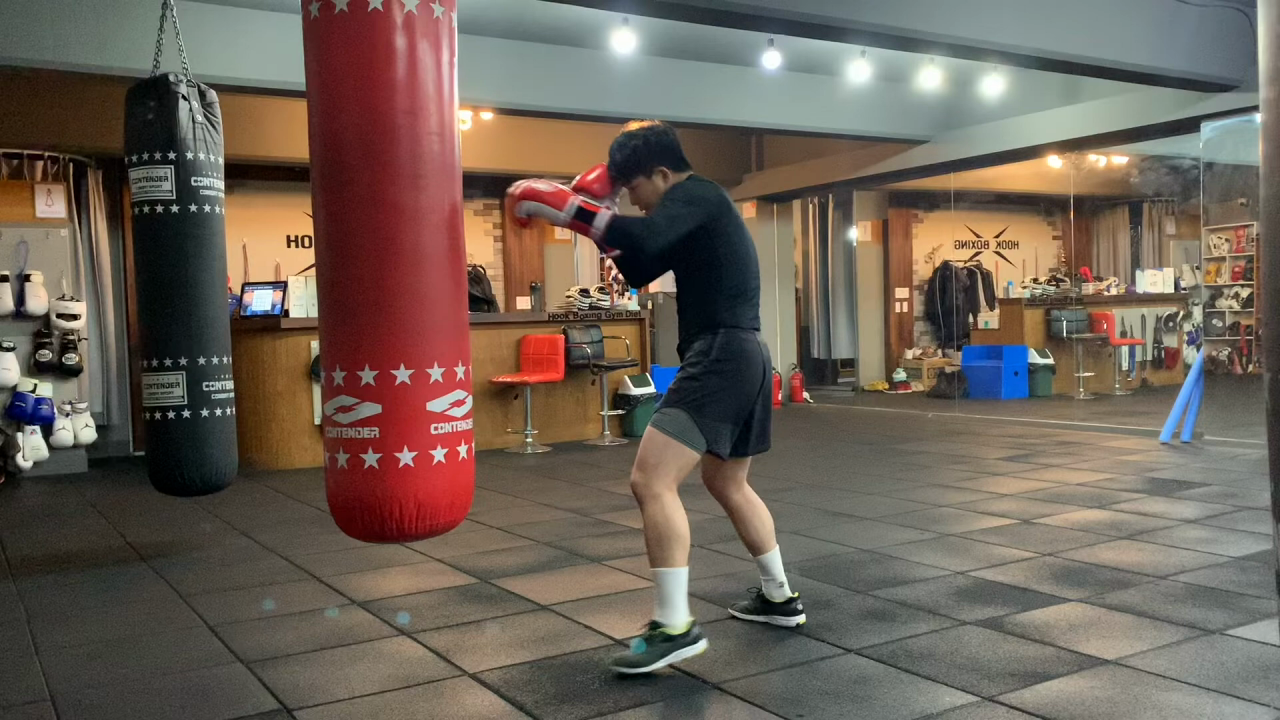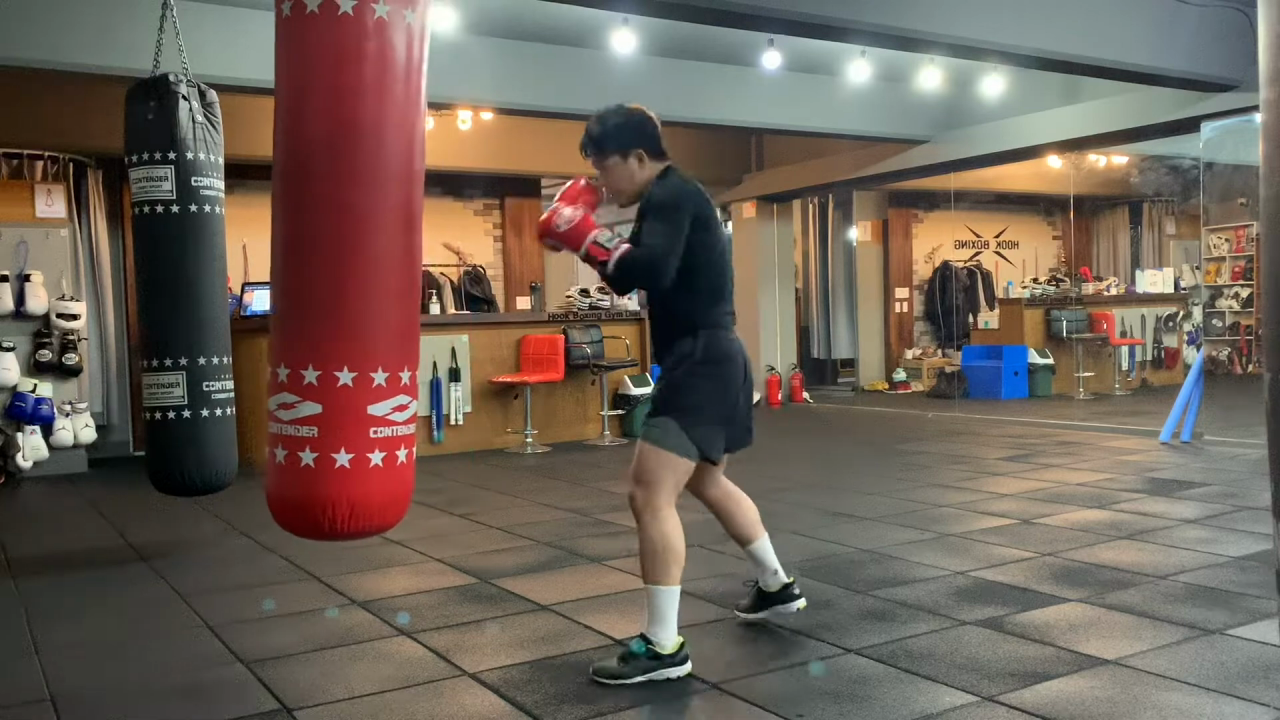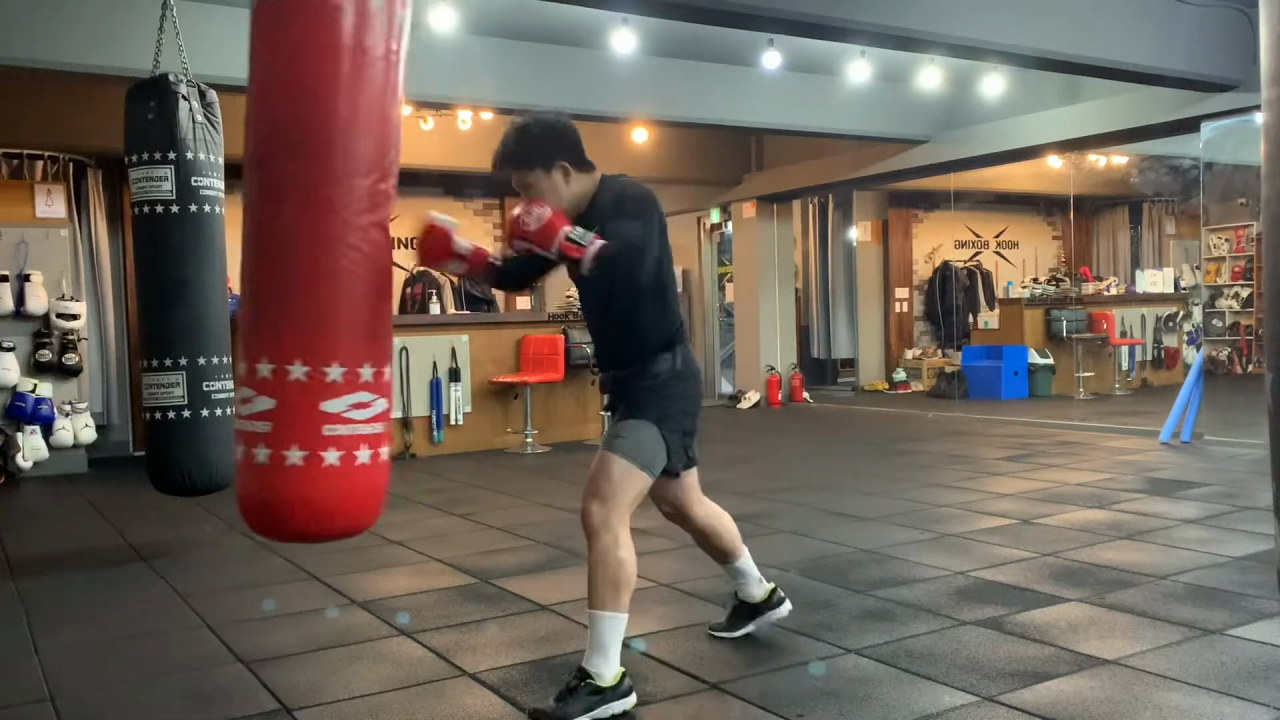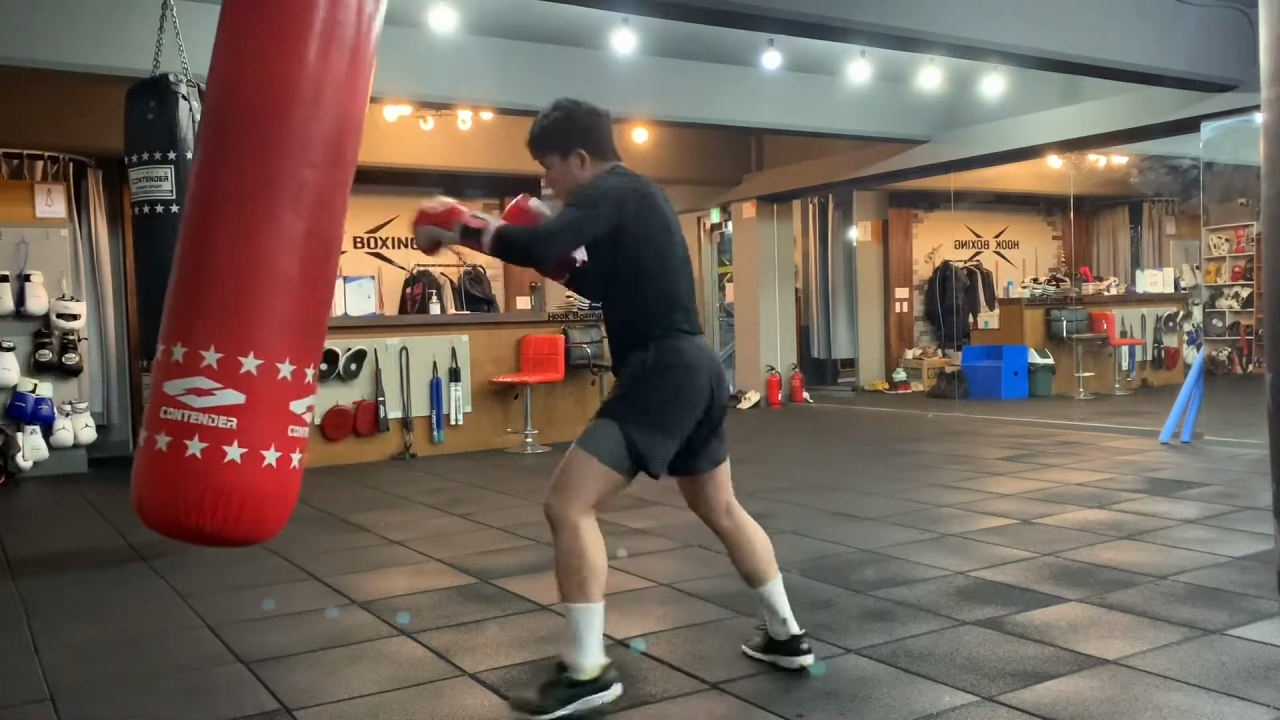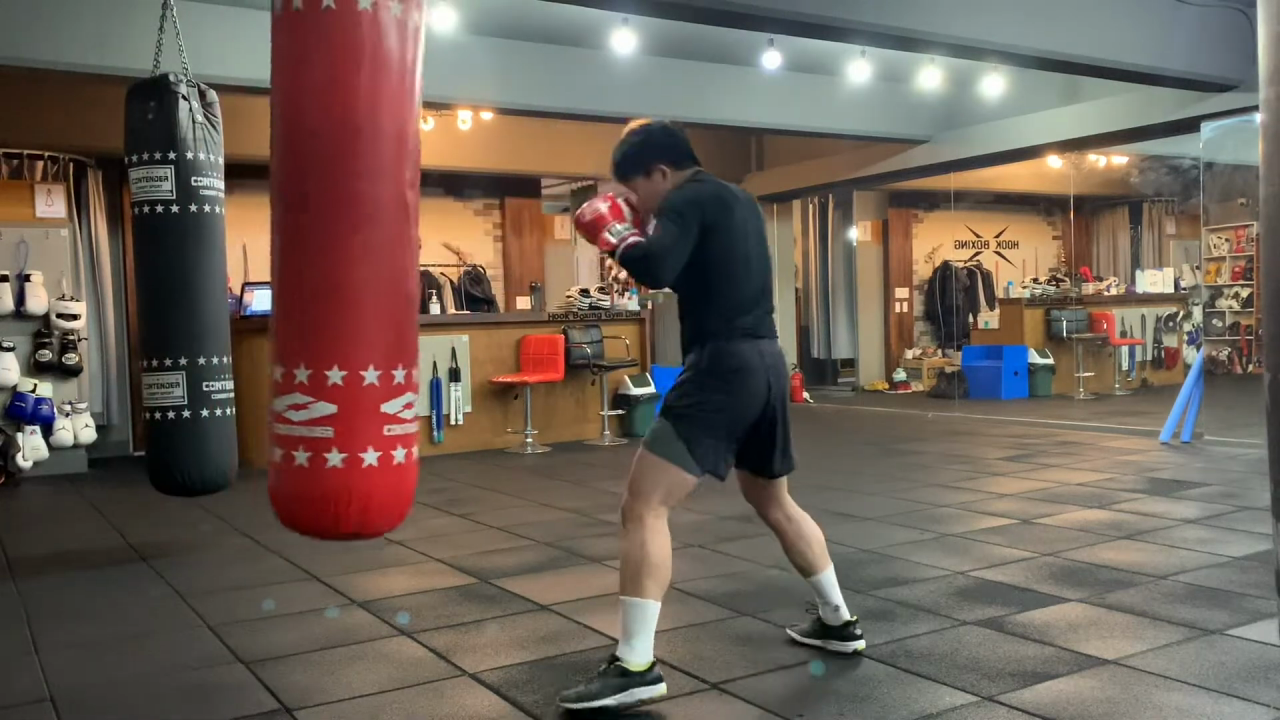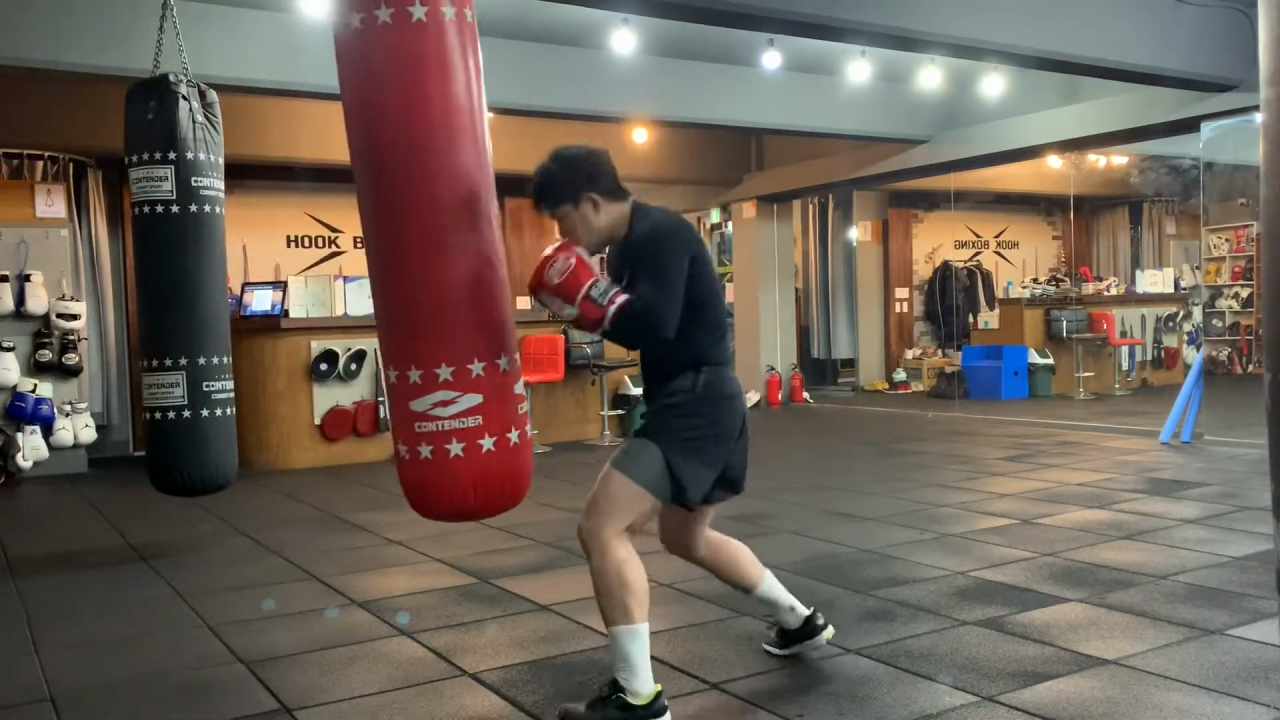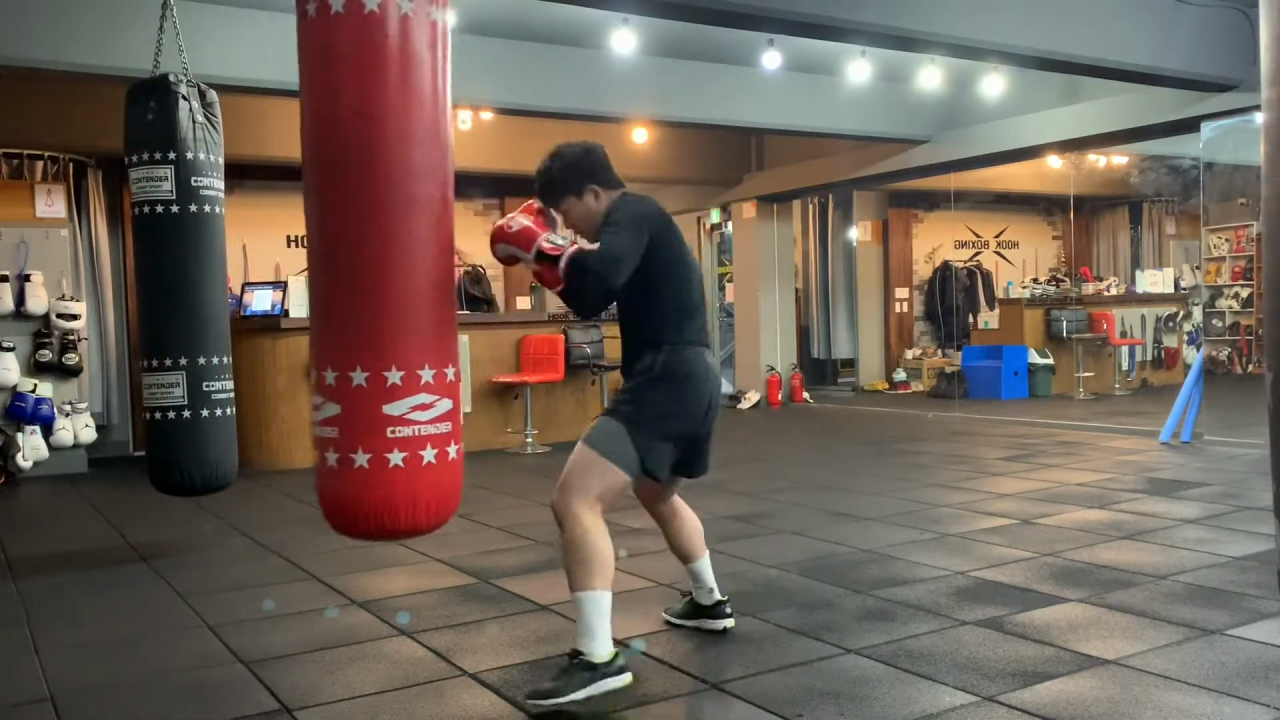
dt=0.7s
person 1, frame 1
left shoulder: (696, 196)
right shoulder: (698, 213)
left elbow: (642, 235)
right elbow: (637, 271)
left wrist: (564, 207)
right wrist: (601, 214)
left hip: (719, 359)
right hip: (745, 359)
left knee: (651, 480)
right knee: (726, 483)
left ankle: (674, 625)
right ankle: (779, 597)
person 1, frame 2
left shoulder: (673, 194)
right shoulder: (662, 200)
left elbow: (650, 271)
right elbow: (625, 279)
left wrist: (586, 237)
right wrist: (584, 239)
left hip: (700, 363)
right hip: (709, 361)
left knee: (649, 495)
right knee: (706, 482)
left ankle: (663, 645)
right ankle: (776, 586)
person 1, frame 3
left shoulder: (629, 201)
right shoulder: (572, 213)
left elbow: (634, 275)
right elbow: (518, 275)
left wrist: (563, 238)
right wrist: (462, 252)
left hip: (663, 380)
right hip: (635, 382)
left knee: (602, 511)
right knee: (683, 502)
right ankle: (759, 595)
person 1, frame 4
left shoulder: (608, 194)
right shoulder: (641, 196)
left elbow: (539, 246)
left wrist: (458, 225)
right wrist: (563, 264)
left hip: (660, 371)
right hip: (696, 367)
left knee: (567, 505)
right knee: (719, 507)
left ankle: (587, 670)
right ankle: (786, 634)
person 1, frame 5
left shoulder: (689, 197)
right shoulder: (739, 202)
left elbow: (657, 271)
left wrist: (611, 233)
right wrist: (642, 237)
left hip: (721, 367)
right hip: (764, 363)
left knee: (642, 506)
right knee: (772, 501)
left ankle: (635, 665)
right ankle: (838, 621)
person 1, frame 6
left shoulder: (656, 232)
right shoulder: (626, 248)
left elbow: (656, 326)
right elbow: (631, 326)
left wrist: (588, 291)
right wrist: (576, 300)
left hip: (697, 400)
right hip: (703, 400)
left knee: (601, 528)
right knee: (686, 537)
right ankle: (799, 621)
person 1, frame 7
left shoulder: (634, 212)
right shoulder: (638, 224)
left elbow: (606, 273)
right elbow: (587, 301)
left wrist: (542, 246)
right wrist: (551, 258)
left hip: (667, 380)
right hip: (689, 379)
left knee: (575, 501)
right knee: (655, 492)
left ankle: (597, 657)
right ankle: (708, 601)
